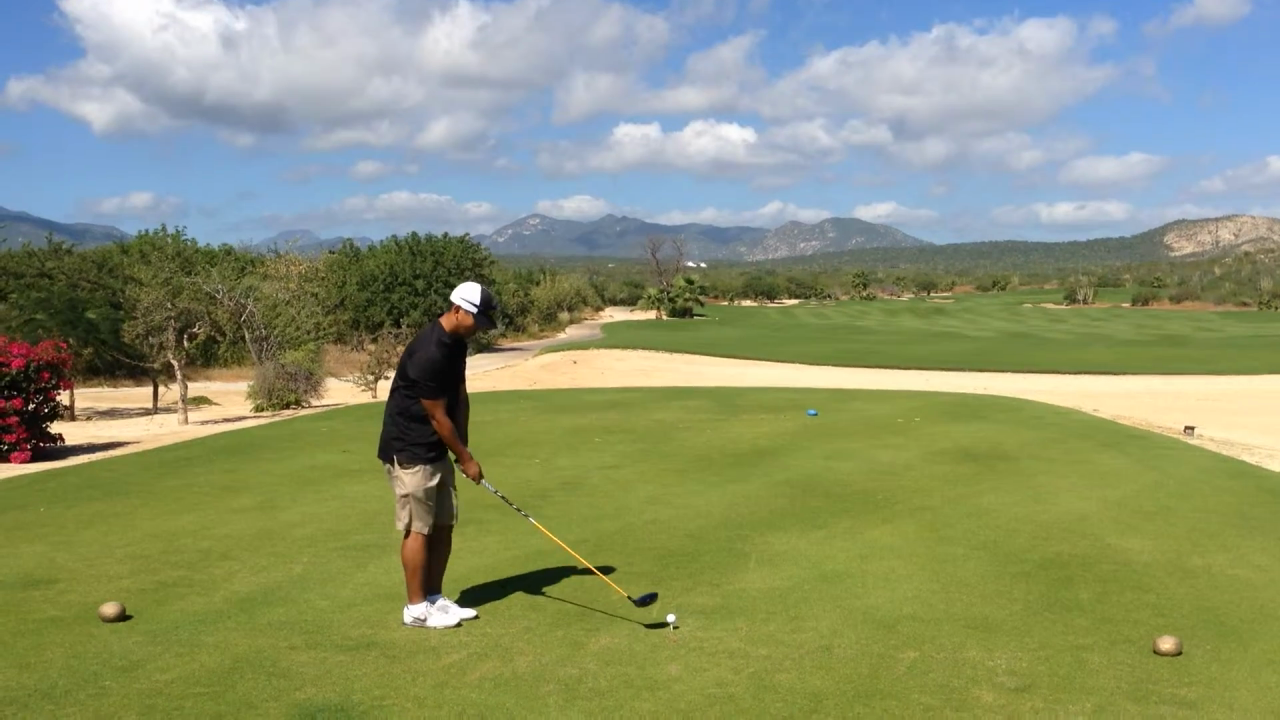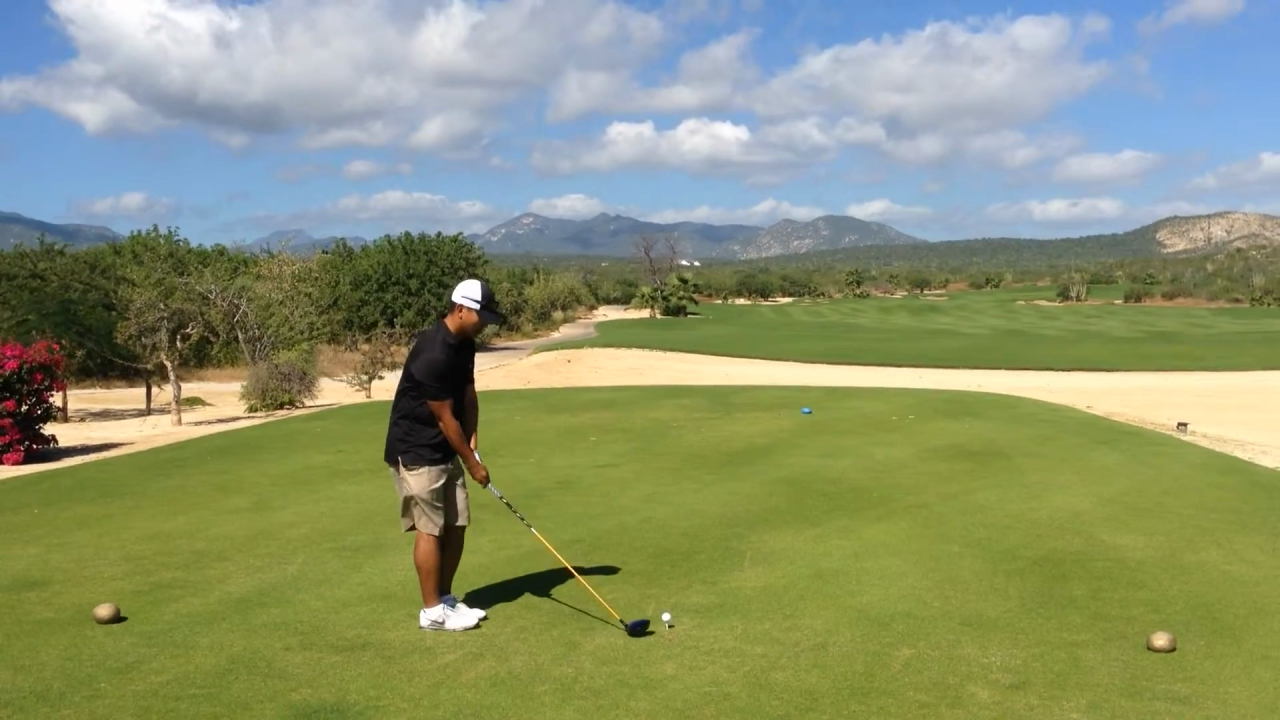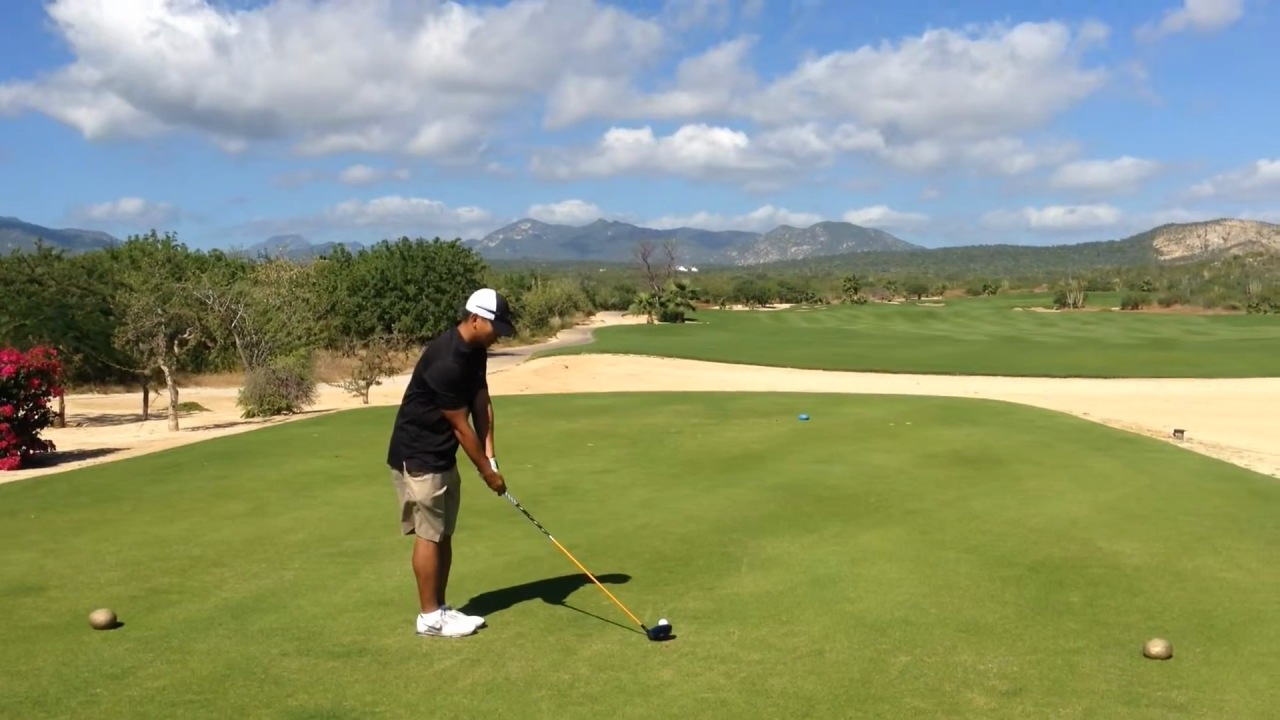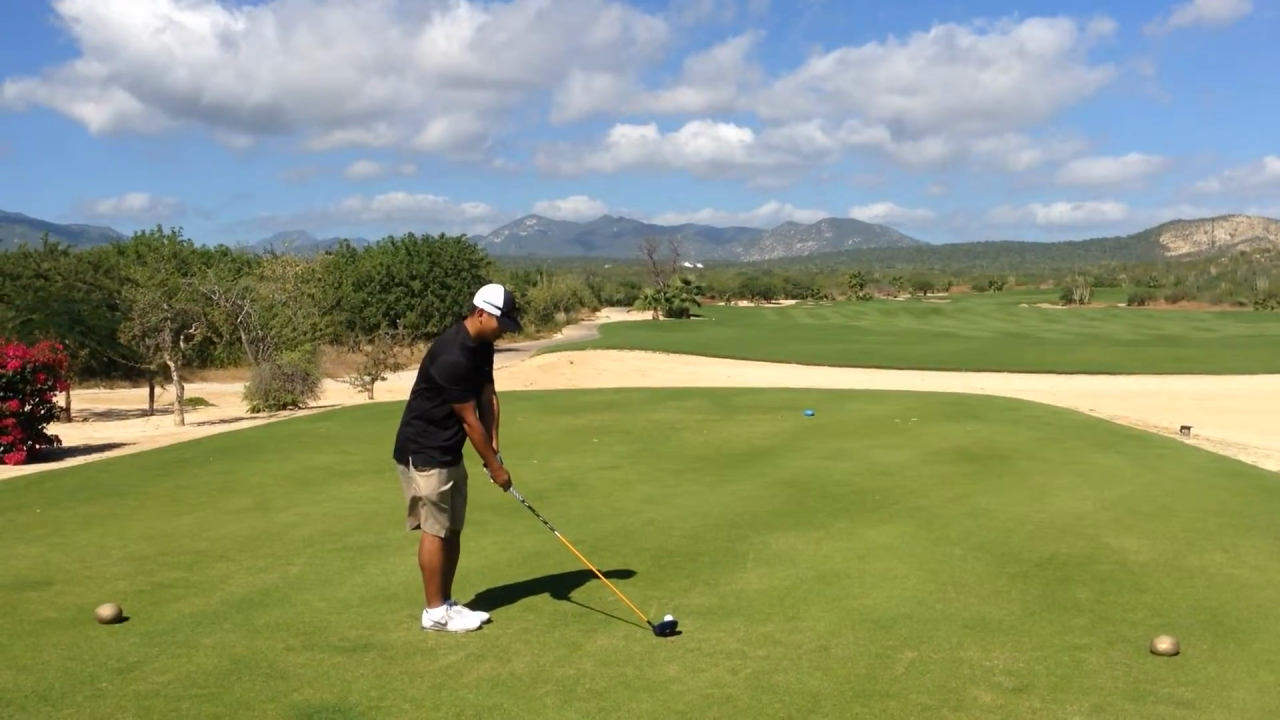
dt=1s
person 1, frame 1
left shoulder: (456, 343)
right shoulder: (429, 352)
left elbow: (460, 397)
right elbow: (438, 417)
left wrist: (464, 450)
right wrist: (466, 460)
left hip: (435, 449)
right hip: (409, 450)
left knee: (443, 524)
right knee: (418, 528)
left ankle: (433, 597)
right ankle: (416, 608)
person 1, frame 2
left shoulder: (464, 344)
right shoulder: (433, 354)
left elbow: (469, 398)
right elbow: (444, 418)
left wrist: (472, 450)
right wrist: (472, 463)
left hip: (444, 451)
right hip: (415, 452)
left knee: (456, 526)
right knee: (430, 529)
left ankle: (445, 598)
right ankle: (432, 611)
person 1, frame 3
left shoulder: (475, 351)
right shoulder: (446, 361)
left elbow: (481, 403)
right elbow: (461, 426)
left wrist: (490, 457)
right wrist: (487, 472)
left hip: (442, 456)
right hip: (417, 457)
left knee: (444, 535)
right knee: (428, 535)
left ankle: (441, 608)
right ankle: (430, 617)
person 1, frame 4
left shoulder: (482, 346)
right shoulder: (452, 356)
left elbow: (488, 397)
right elbow: (469, 419)
left wrist: (495, 451)
right wrist: (494, 466)
left hip: (448, 451)
right hip: (423, 452)
left knee: (452, 529)
right knee: (435, 531)
left ankle: (446, 603)
right ankle: (435, 612)
